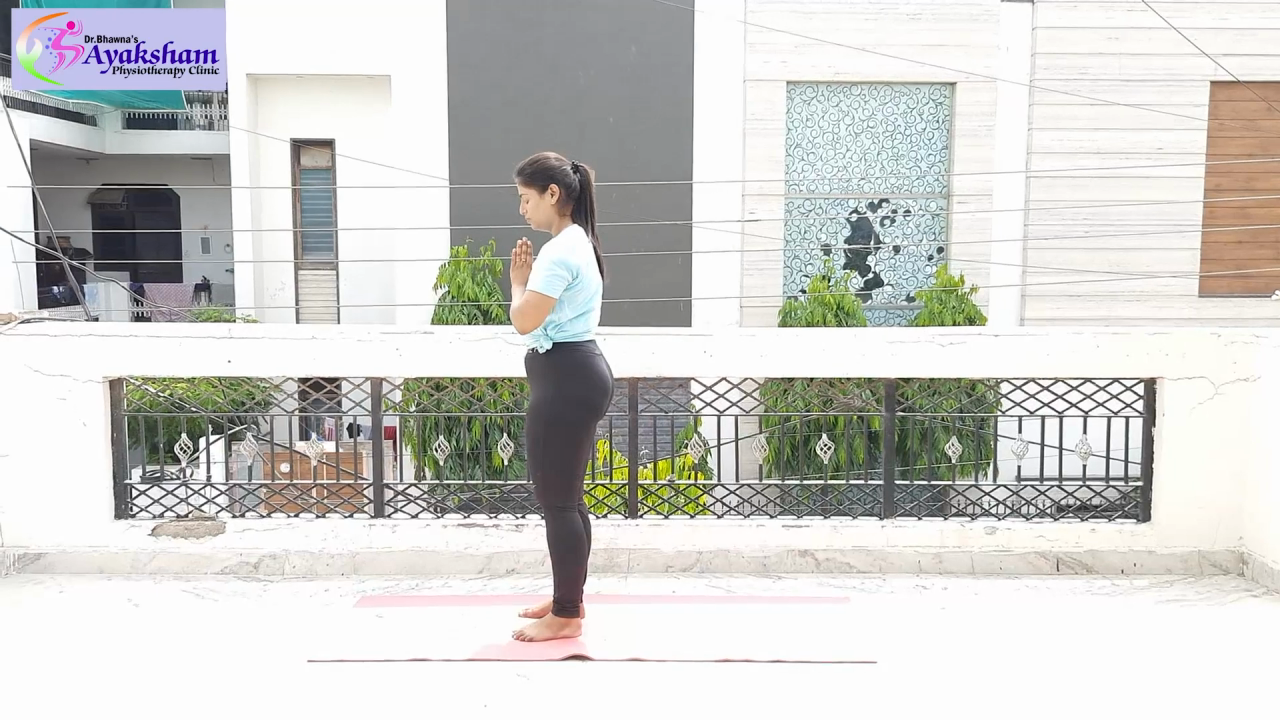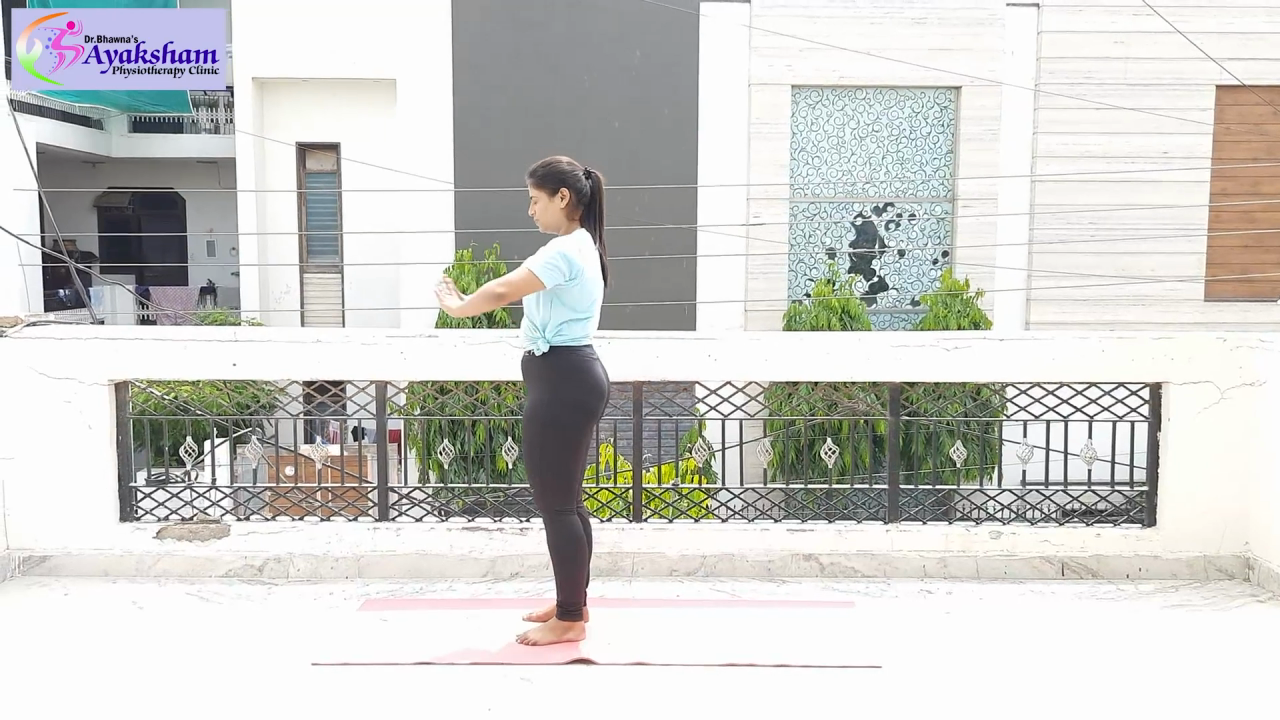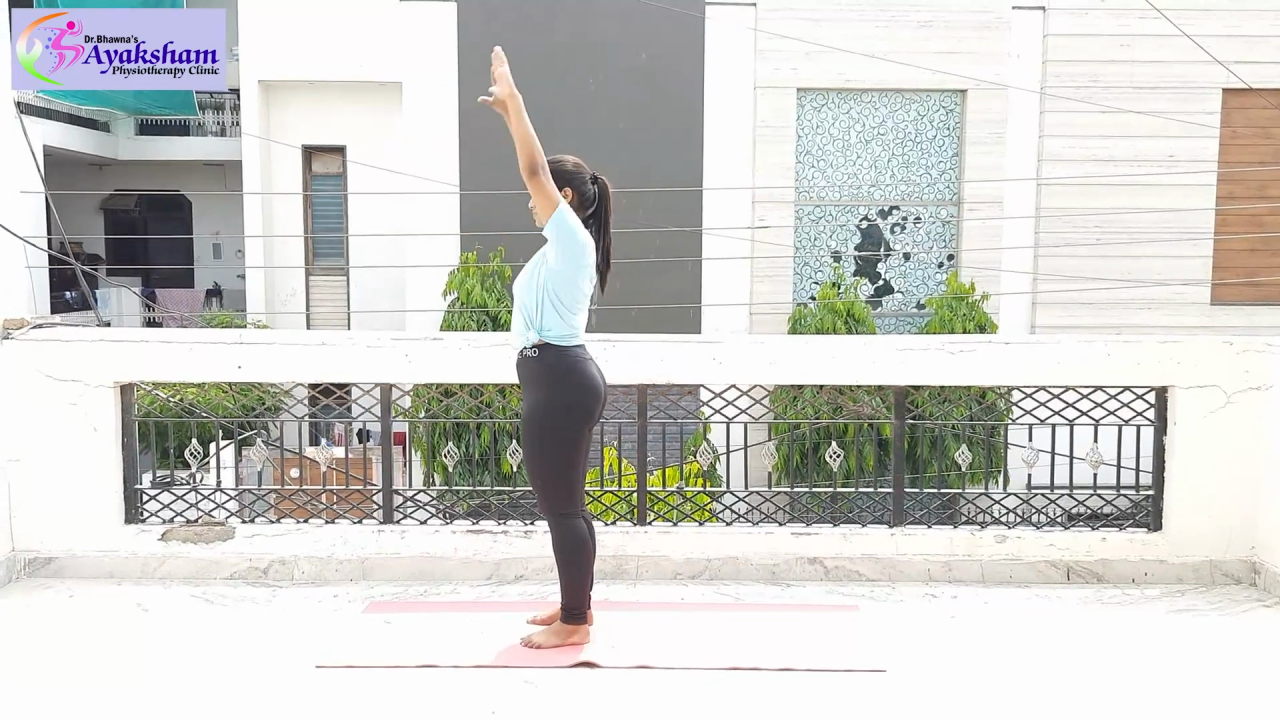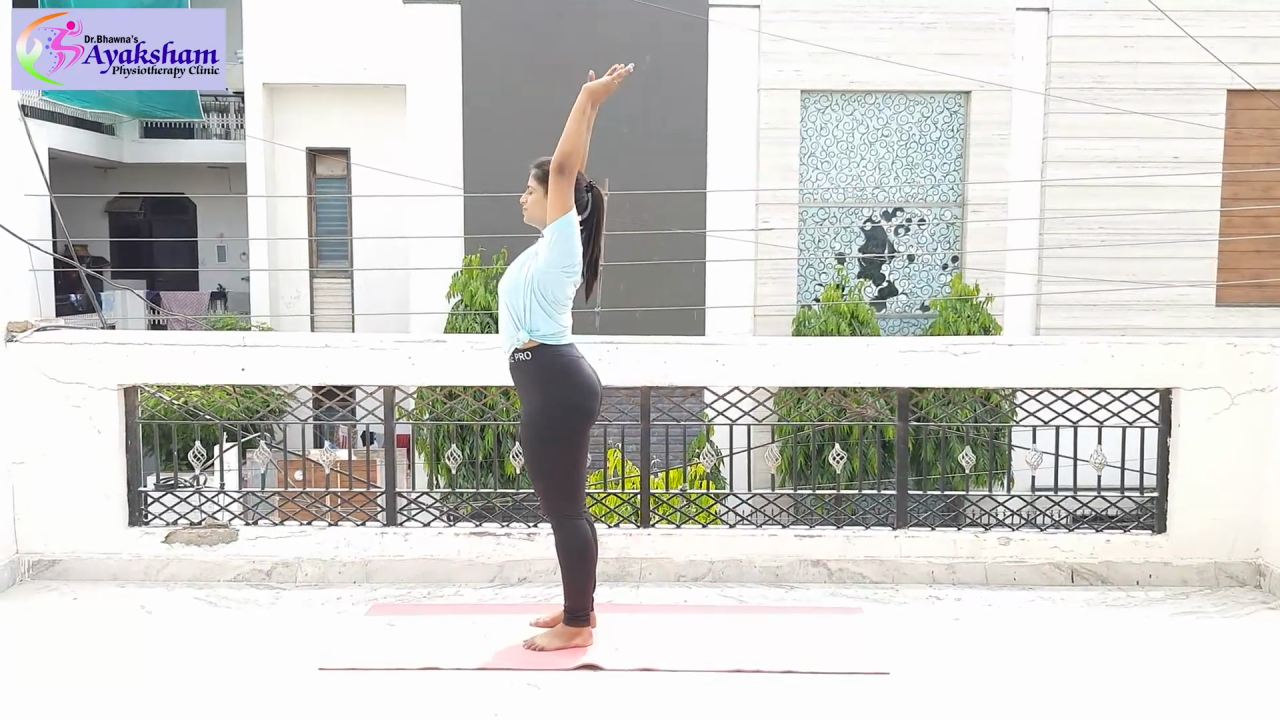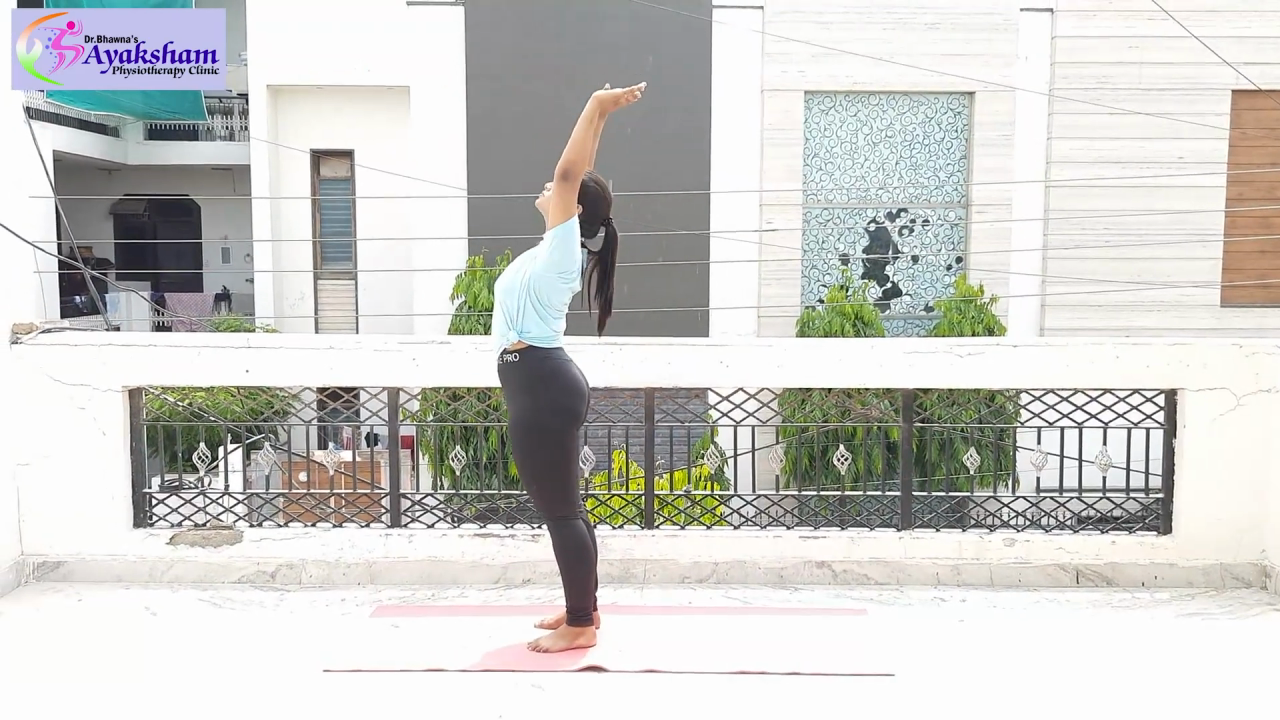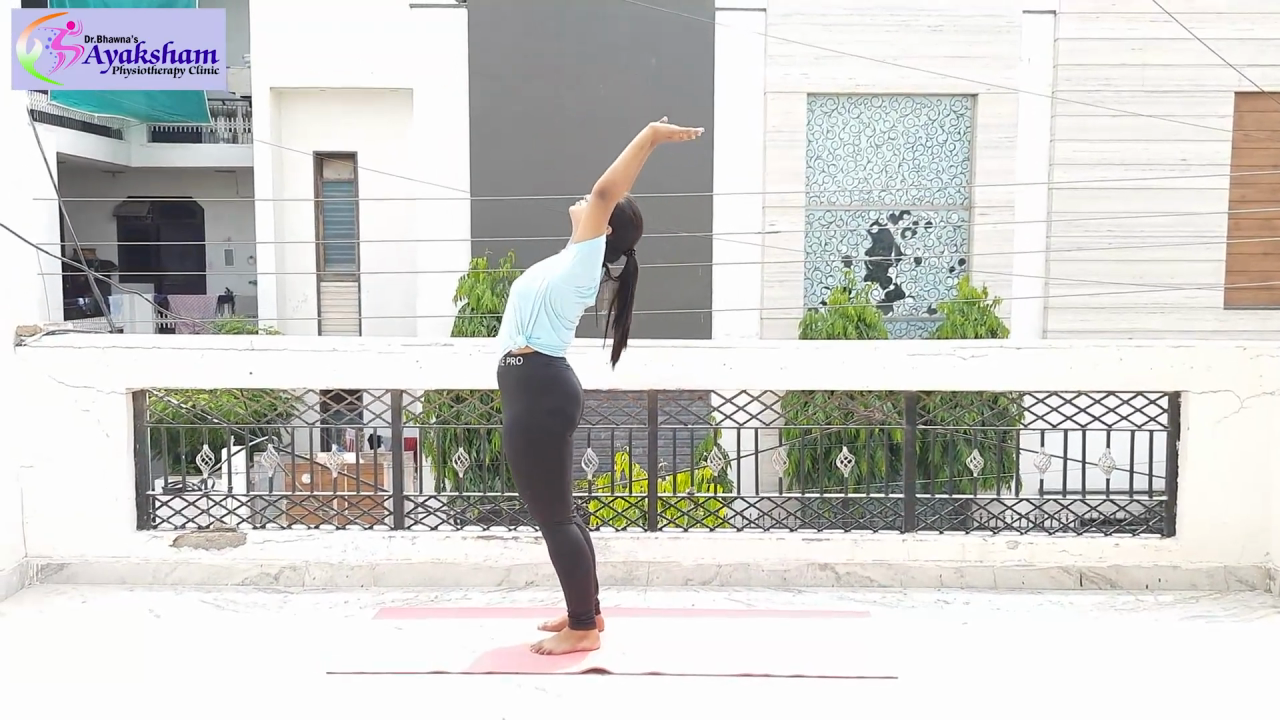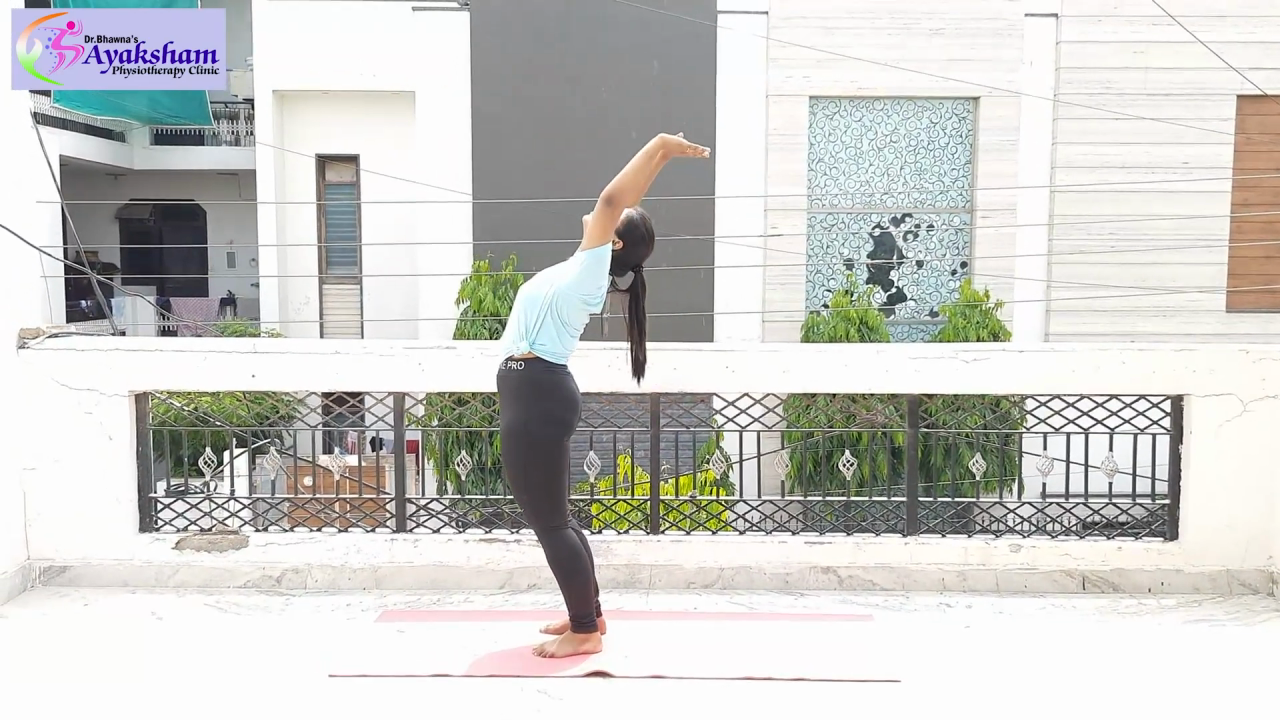
dt=0.5s
person 1, frame 1
left shoulder: (559, 251)
right shoulder: (575, 243)
left elbow: (524, 321)
left wrist: (517, 282)
right wrist: (529, 278)
left hip: (564, 379)
right hip: (577, 374)
left knee: (555, 500)
right knee: (566, 497)
left ankle: (565, 615)
right ankle: (569, 599)
person 1, frame 2
left shoulder: (564, 251)
right shoulder: (578, 248)
left elbow: (502, 292)
right elbow: (520, 291)
left wrist: (458, 305)
right wrist: (474, 300)
left hip: (563, 381)
right hip: (573, 378)
left knee: (555, 502)
right knee: (564, 499)
left ankle: (569, 620)
right ankle: (573, 603)
person 1, frame 3
left shoulder: (570, 240)
right shoulder: (563, 248)
left elbow: (532, 170)
right elbow: (537, 174)
left wrist: (510, 99)
right wrist: (507, 102)
left hip: (558, 383)
right hip: (561, 382)
left knee: (560, 507)
right knee: (565, 504)
left ankle: (574, 623)
right ankle: (575, 606)
person 1, frame 4
left shoulder: (563, 242)
right shoulder: (550, 245)
left elbow: (564, 170)
right elbow: (565, 171)
left wrist: (587, 100)
right wrist: (589, 104)
left hip: (555, 385)
right hip: (552, 383)
left knee: (563, 507)
right knee: (564, 505)
left ankle: (577, 625)
right ankle: (578, 608)
person 1, frame 5
left shoulder: (562, 247)
right shoulder: (556, 247)
left elbow: (569, 175)
right elbow: (574, 177)
left wrist: (597, 109)
right wrist: (598, 110)
left hip: (541, 385)
right hip: (541, 384)
left knee: (559, 509)
right knee: (562, 506)
left ankle: (579, 626)
right ankle: (583, 608)
person 1, frame 6
left shoulder: (584, 262)
right shoulder: (576, 260)
left elbow: (605, 192)
right elbow: (607, 193)
left wrist: (649, 138)
right wrist: (647, 141)
left hip: (538, 391)
right hip: (535, 389)
left knee: (552, 515)
right knee: (556, 512)
left ankle: (582, 628)
right ankle: (587, 611)
person 1, frame 7
left shoulder: (590, 271)
right shoulder: (585, 268)
left elbow: (611, 200)
right elbow: (619, 202)
left wrist: (658, 149)
right wrist: (658, 153)
left hip: (537, 397)
right hip: (534, 395)
left knee: (549, 521)
right knee: (553, 517)
left ankle: (584, 631)
right ankle: (588, 614)
